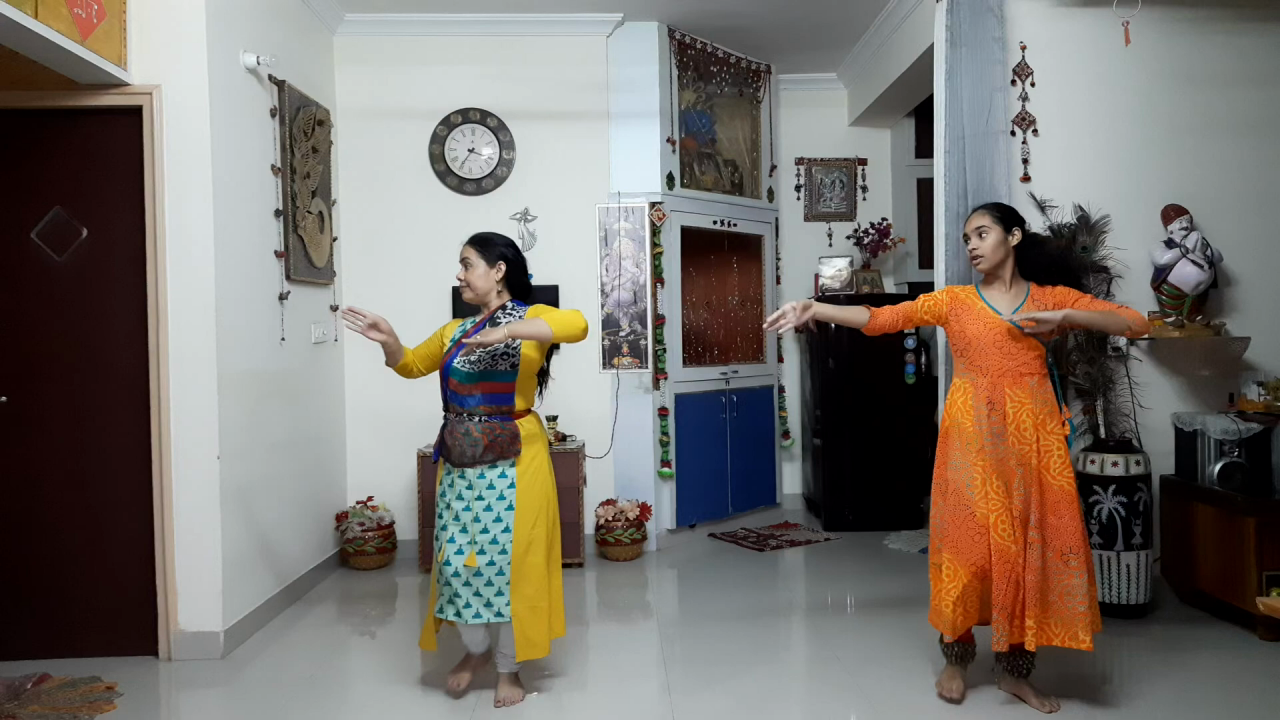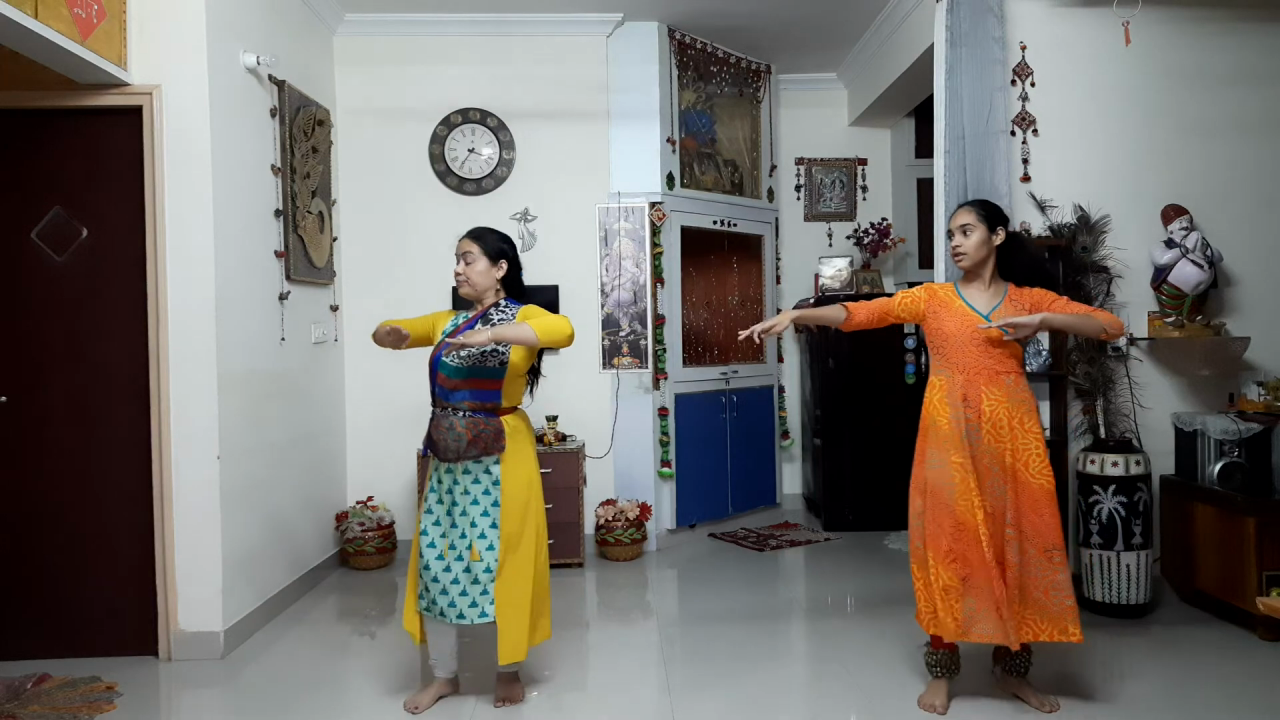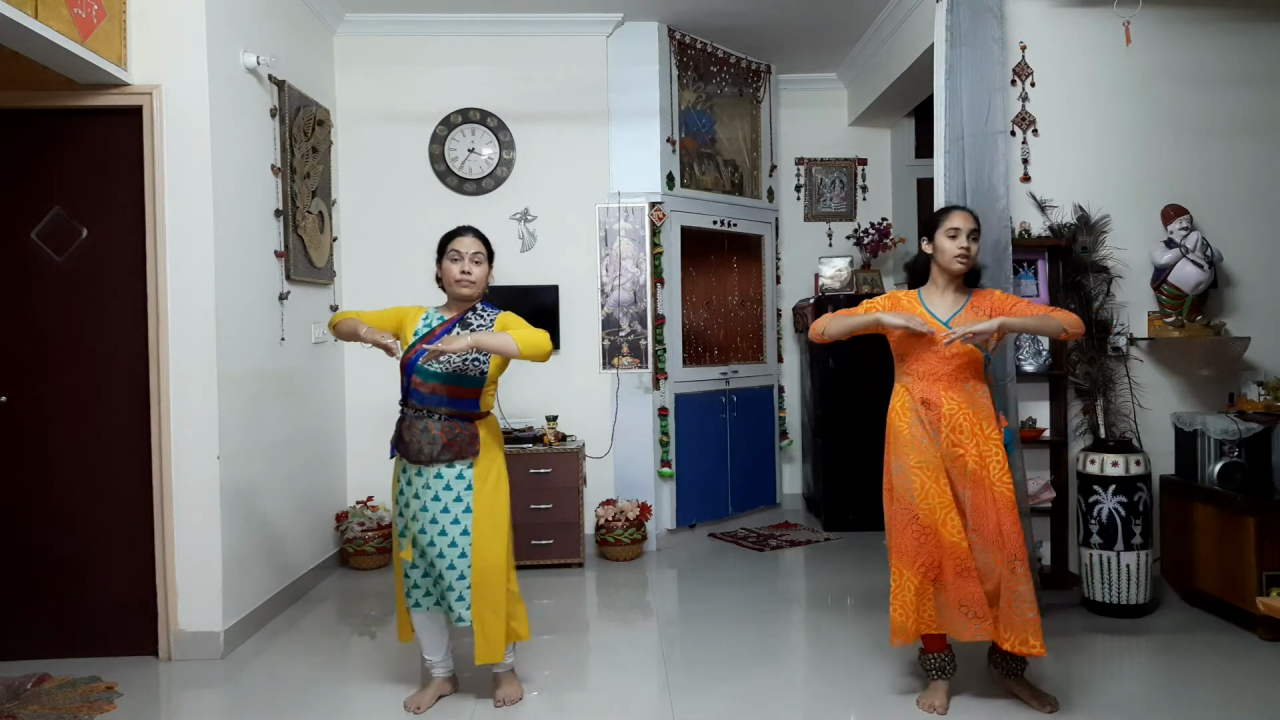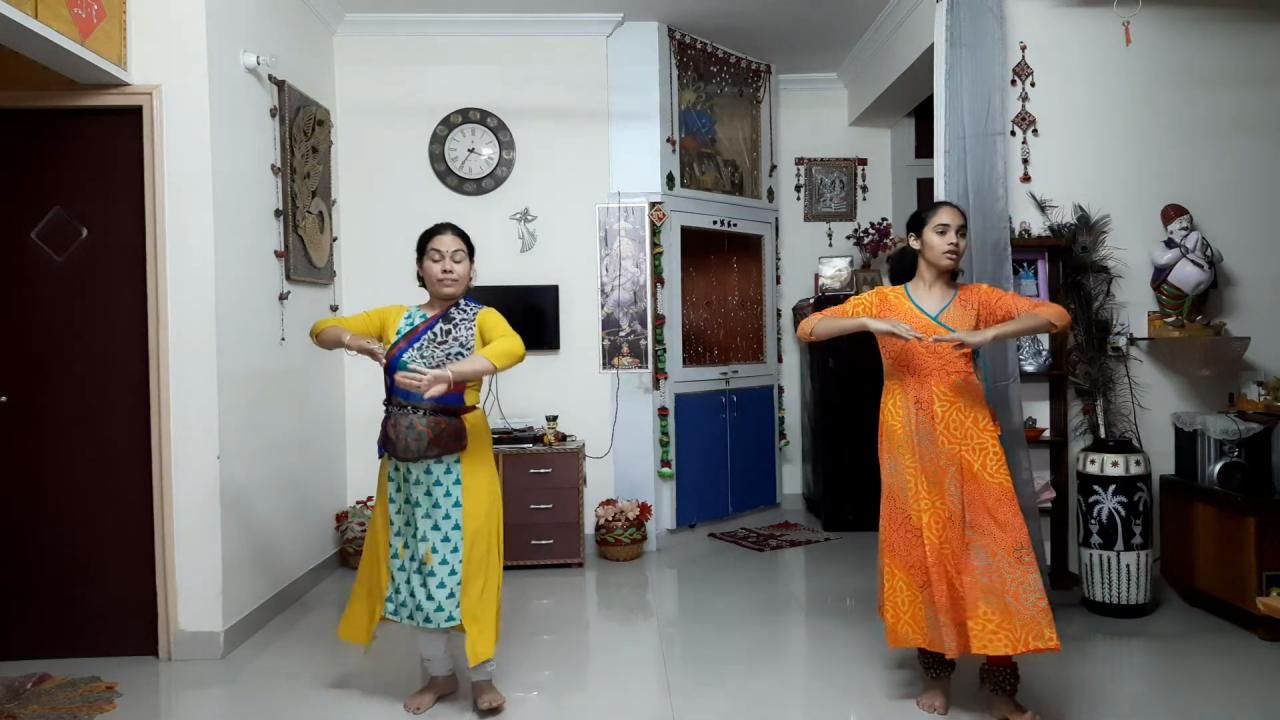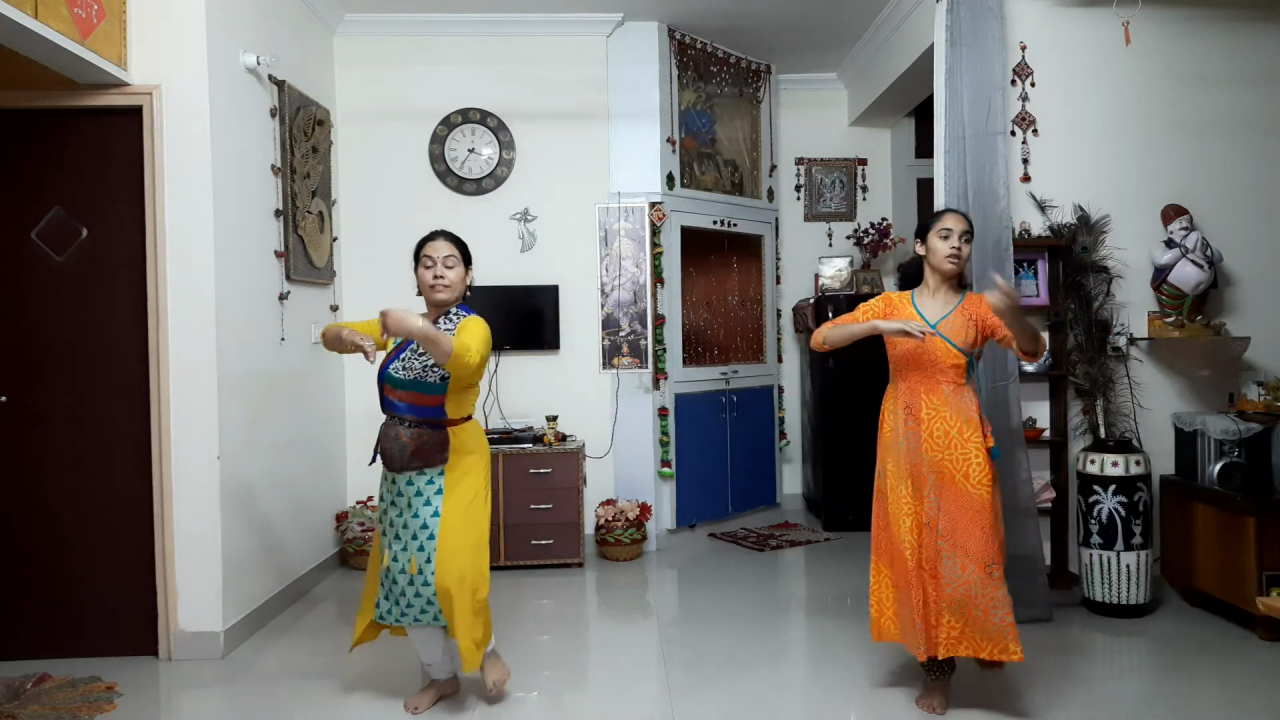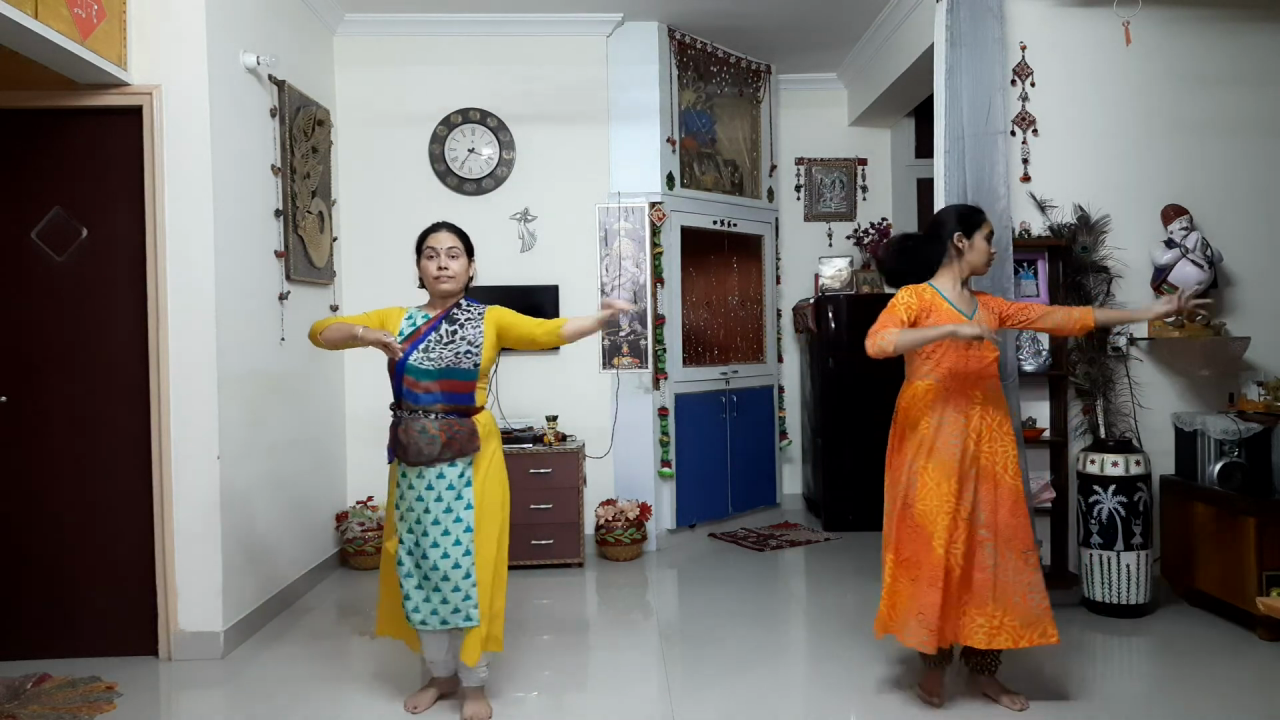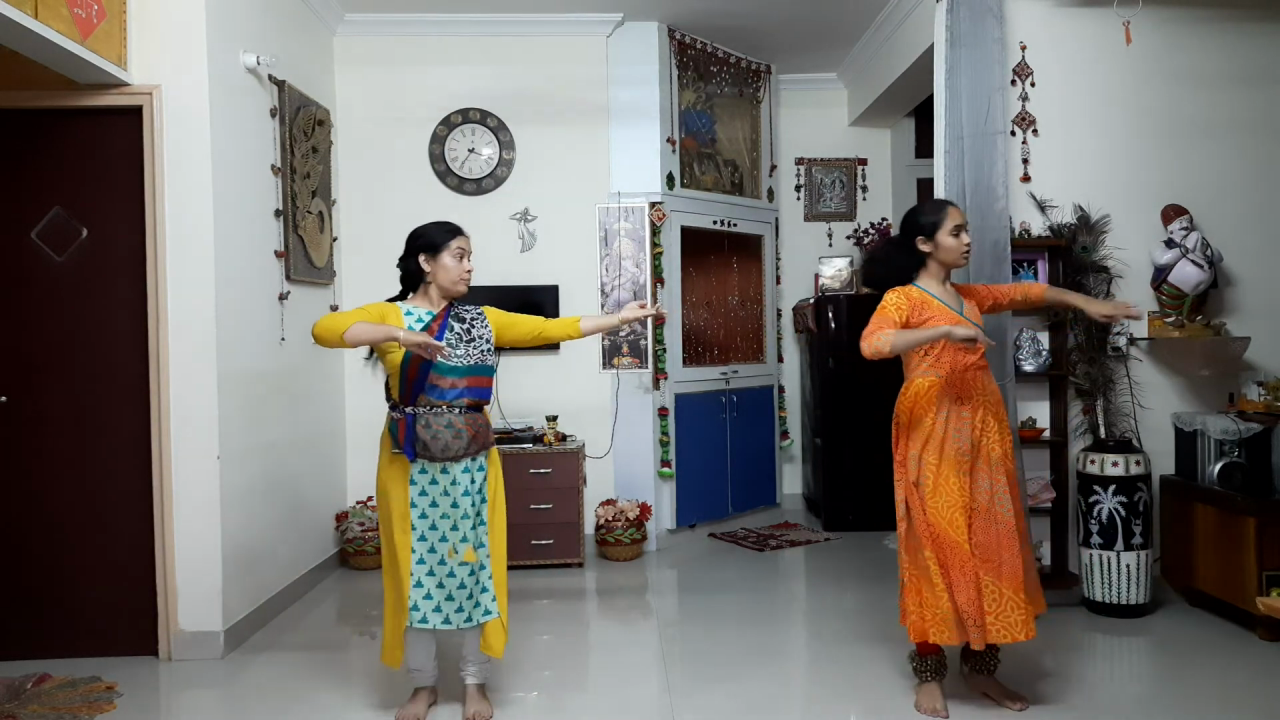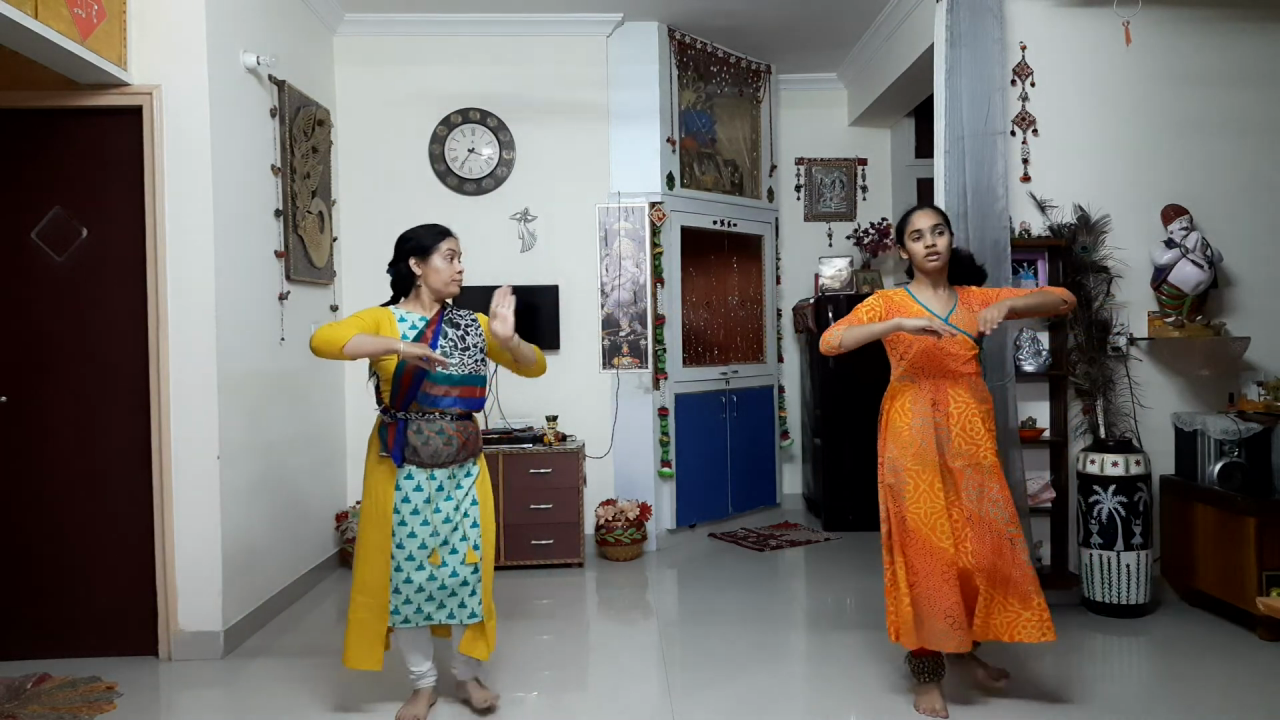
dt=0.4s
person 1, frame 1
left shoulder: (1053, 297)
right shoulder: (953, 301)
left elbow: (1135, 323)
right elbow: (880, 319)
left wrist: (1064, 317)
right wrist: (815, 309)
left hip: (1033, 437)
right hip: (972, 437)
left knee: (1037, 545)
right knee: (969, 548)
left ankle: (1016, 670)
right ankle: (956, 657)
person 1, frame 2
left shoulder: (1029, 298)
right shoulder: (930, 297)
left elbow: (1111, 326)
right elbow: (859, 313)
left wrist: (1044, 319)
right wrist: (797, 314)
left hip: (1012, 434)
right hip: (949, 433)
left knee: (1023, 541)
right knee: (950, 544)
left ankle: (1012, 669)
right ankle: (941, 670)
person 1, frame 3
left shoulder: (992, 303)
right shoulder: (895, 303)
left elbow: (1072, 325)
right elbow: (819, 330)
left wrist: (1000, 325)
right wrist: (881, 320)
left hip: (975, 440)
right hip: (915, 441)
left knee: (995, 546)
right knee: (924, 551)
left ankle: (1008, 665)
right ankle: (938, 672)
person 1, frame 4
left shoulder: (979, 299)
right shoulder: (883, 300)
left elbow: (1057, 315)
right elbow: (808, 328)
left wrist: (992, 333)
right wrist: (869, 324)
left hip: (970, 438)
right hip: (910, 441)
left knee: (995, 548)
right knee: (921, 550)
right ankle: (937, 673)
person 1, frame 5
left shoulder: (977, 308)
right shoulder: (888, 304)
left elbow: (1031, 350)
right elbow: (819, 338)
left wrist: (1012, 315)
right wrist: (882, 326)
left hip: (959, 441)
right hip: (904, 440)
left knee: (967, 543)
right knee: (912, 547)
left ankle: (966, 649)
right ankle: (936, 671)
person 1, frame 6
left shoulder: (990, 304)
right shoulder: (916, 298)
left elbow: (1064, 319)
right elbow: (876, 344)
left wrist: (1144, 311)
right wrist: (960, 331)
left hip: (988, 437)
right hip: (934, 435)
left knee: (993, 545)
right knee: (934, 544)
left ankle: (984, 669)
right ankle: (932, 656)
person 1, frame 7
left shoulder: (974, 295)
right shoulder: (901, 299)
left elbow: (1035, 291)
right elbow: (872, 344)
left wrist: (1087, 302)
right wrist: (948, 331)
left hip: (984, 431)
right hip: (932, 434)
left knee: (993, 544)
right knee: (938, 545)
left ankle: (980, 667)
right ankle: (928, 675)
person 1, frame 8
left shoulder: (978, 299)
right shoulder: (888, 302)
left elbow: (1063, 299)
right elbow: (829, 342)
left wrist: (1010, 304)
right wrist: (899, 324)
left hip: (971, 437)
right hip: (913, 438)
left knee: (991, 545)
right knee: (922, 551)
left ankle: (964, 641)
right ankle: (927, 676)
person 2, frame 1
left shoulder: (530, 318)
right shoulder: (455, 331)
left elbow: (576, 325)
right elbow: (410, 365)
left wrist: (507, 330)
right wrist: (387, 340)
left hip: (513, 462)
right hip: (459, 464)
left knee: (510, 562)
right knee: (457, 561)
left ankle: (508, 671)
right ankle: (477, 649)
person 2, frame 2
left shoulder: (522, 316)
right shoulder: (446, 323)
left elbow: (563, 330)
right elbow: (386, 332)
left wrist: (490, 333)
right wrist: (391, 333)
left hip: (501, 458)
right hip: (446, 460)
left knee: (502, 562)
right knee: (437, 563)
left ankle: (507, 670)
right ankle: (442, 675)
person 2, frame 3
left shoulder: (498, 322)
right shoulder: (411, 318)
left elbow: (542, 345)
right elbow: (340, 322)
left wrist: (471, 340)
right wrist: (367, 333)
left hip: (472, 464)
right hip: (416, 462)
left knee: (482, 565)
right knee: (420, 565)
left ankle: (503, 667)
right ankle: (440, 674)
person 2, frame 4
left shoulder: (481, 319)
right shoulder: (394, 318)
left elbow: (512, 349)
right elbow: (321, 331)
left wrist: (447, 374)
right wrist: (352, 339)
left hip: (460, 459)
right hip: (404, 462)
left knee: (467, 564)
right knee: (411, 565)
left ankle: (482, 676)
right ankle: (439, 676)
person 2, frame 5
left shoulder: (472, 327)
right shoulder: (404, 326)
left elbow: (462, 360)
right elbow: (329, 336)
left wrist: (414, 329)
right wrist: (353, 336)
left hip: (454, 466)
right hip: (404, 470)
left knee: (452, 573)
right knee: (406, 573)
left ankle: (485, 650)
right ankle: (441, 674)
person 2, frame 6
left shoulder: (489, 319)
right shoulder: (396, 319)
left elbow: (550, 332)
right elbow: (321, 332)
left wrist: (601, 318)
right wrist: (363, 334)
left hip: (468, 463)
right hip: (412, 463)
left knee: (467, 566)
right knee: (417, 565)
right ankle: (443, 672)
person 2, frame 7
left shoulder: (482, 319)
right shoulder: (389, 315)
left elbow: (552, 329)
right elbow: (324, 330)
left wrist: (618, 317)
right wrist: (400, 336)
left hip: (472, 460)
right hip: (412, 463)
left knee: (477, 562)
right knee: (417, 567)
person 2, frame 8
left shoulder: (473, 323)
right shoulder: (382, 320)
left elbow: (535, 365)
right elbow: (322, 341)
left wrist: (508, 336)
right wrist: (400, 347)
left hip: (461, 466)
right hip: (402, 467)
left knee: (467, 565)
right knee: (405, 570)
left ankle: (471, 673)
